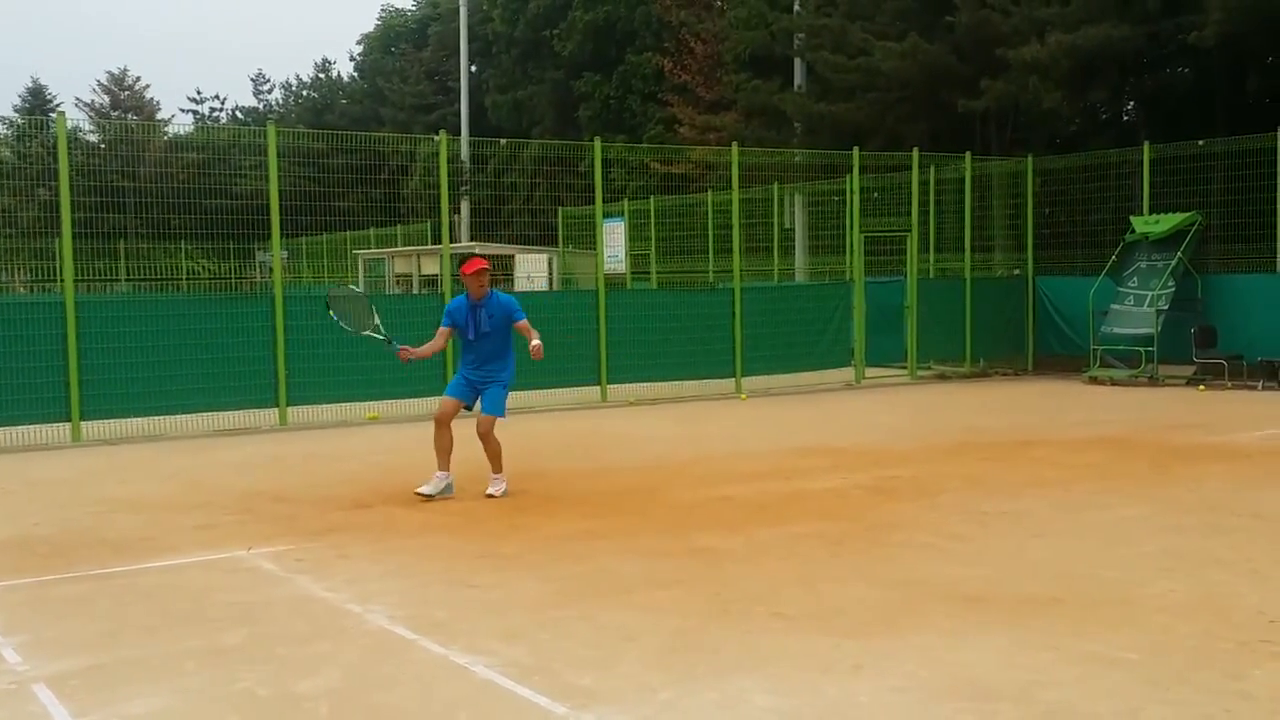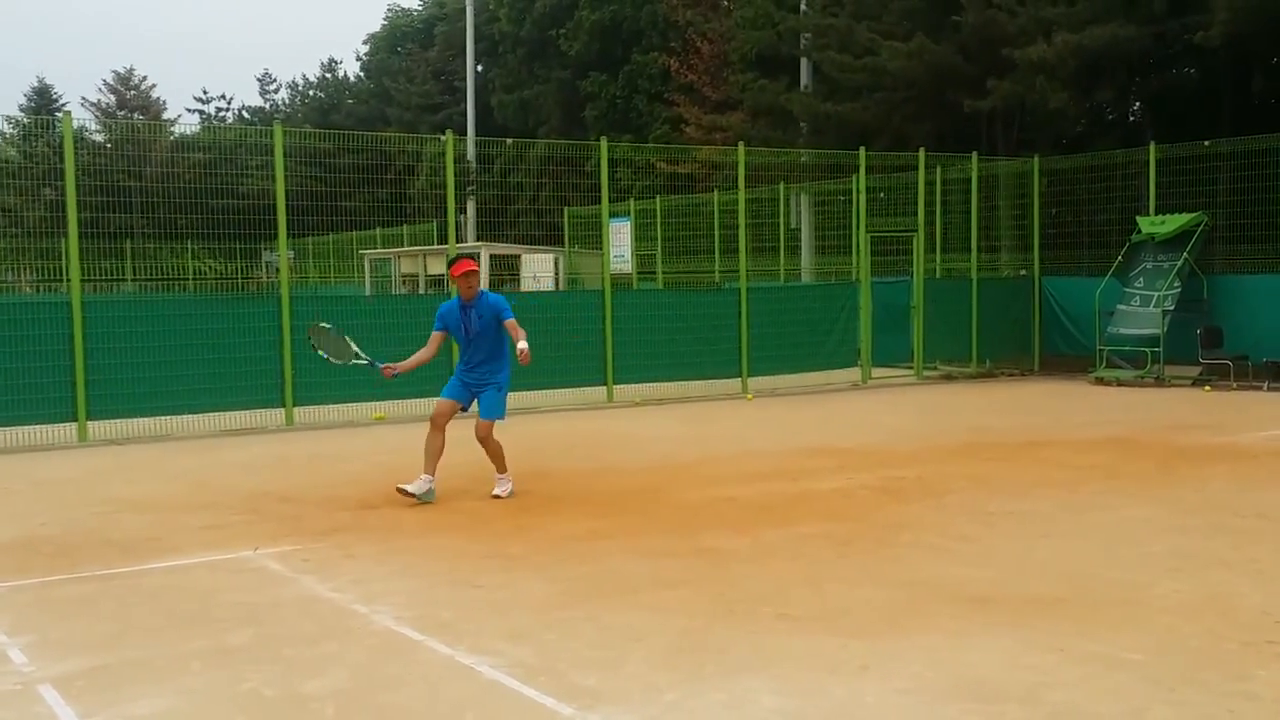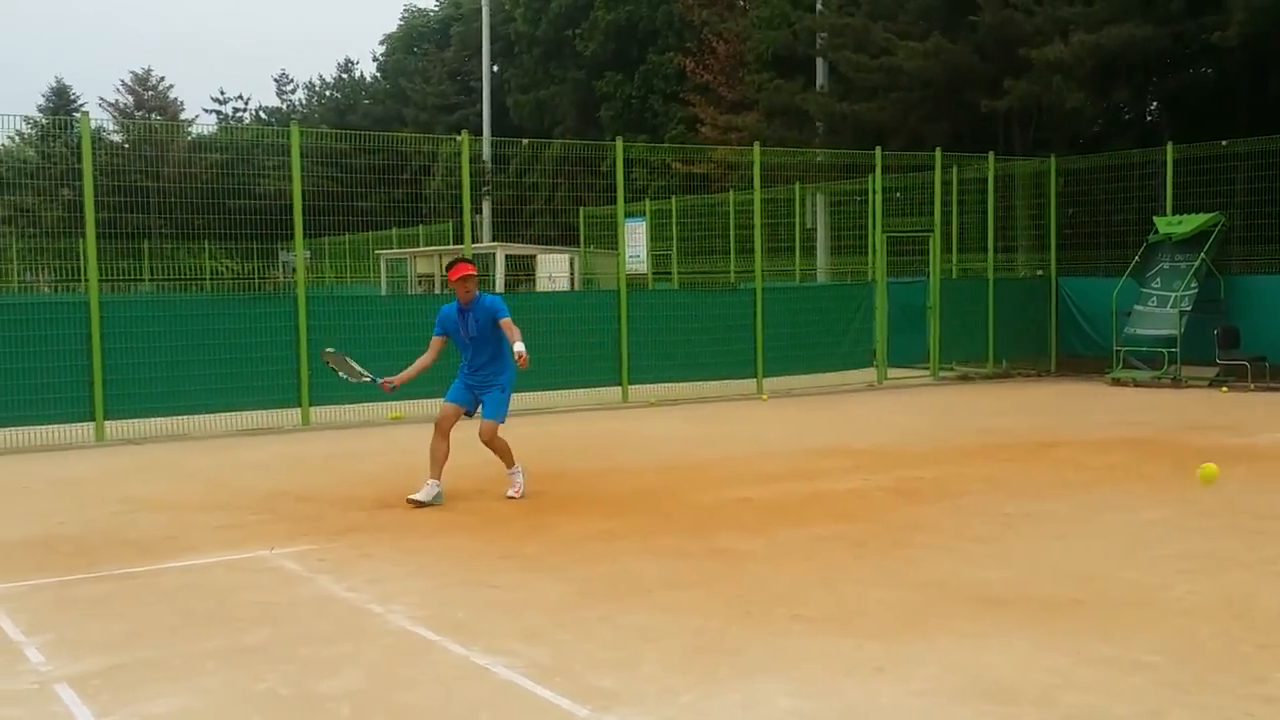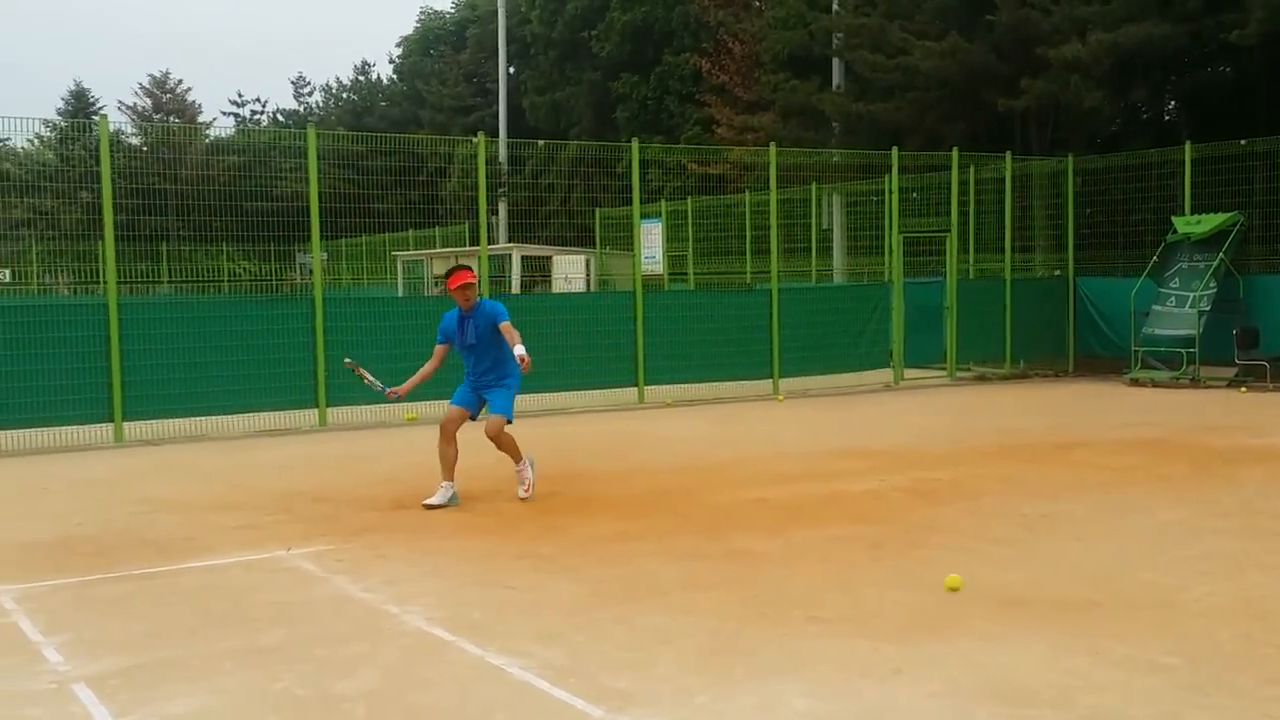
dt=0.1s
person 1, frame 1
left shoulder: (507, 303)
right shoulder: (454, 307)
left elbow: (527, 330)
right elbow: (438, 343)
left wrist: (534, 342)
right wrist: (415, 353)
left hip: (498, 376)
right hip: (467, 373)
left knee: (484, 430)
right knee: (442, 417)
left ankle: (498, 478)
right ankle: (442, 479)
person 1, frame 2
left shoulder: (496, 302)
right shoulder: (446, 310)
left elbow: (515, 328)
right elbow: (430, 350)
left wrist: (522, 344)
right wrist: (399, 367)
left hip: (494, 378)
right hip: (464, 375)
left knee: (483, 434)
right knee: (437, 419)
left ankle: (504, 477)
right ankle: (426, 483)
person 1, frame 3
left shoulder: (493, 303)
right shoulder: (447, 314)
left elbow: (510, 328)
right elbow: (431, 354)
left wrist: (519, 347)
right wrist: (399, 379)
left hip: (498, 378)
right hip: (467, 378)
left knee: (488, 435)
right knee: (442, 422)
left ankle: (514, 471)
right ankle: (433, 487)
person 1, frame 4
left shoulder: (493, 309)
right shoulder: (449, 321)
left elbow: (510, 331)
right elbow: (435, 362)
left wrist: (520, 351)
right wrist: (405, 388)
left hip: (503, 380)
right hip: (473, 382)
left knee: (494, 431)
right knee: (447, 426)
left ankle: (522, 463)
right ankle: (447, 489)
